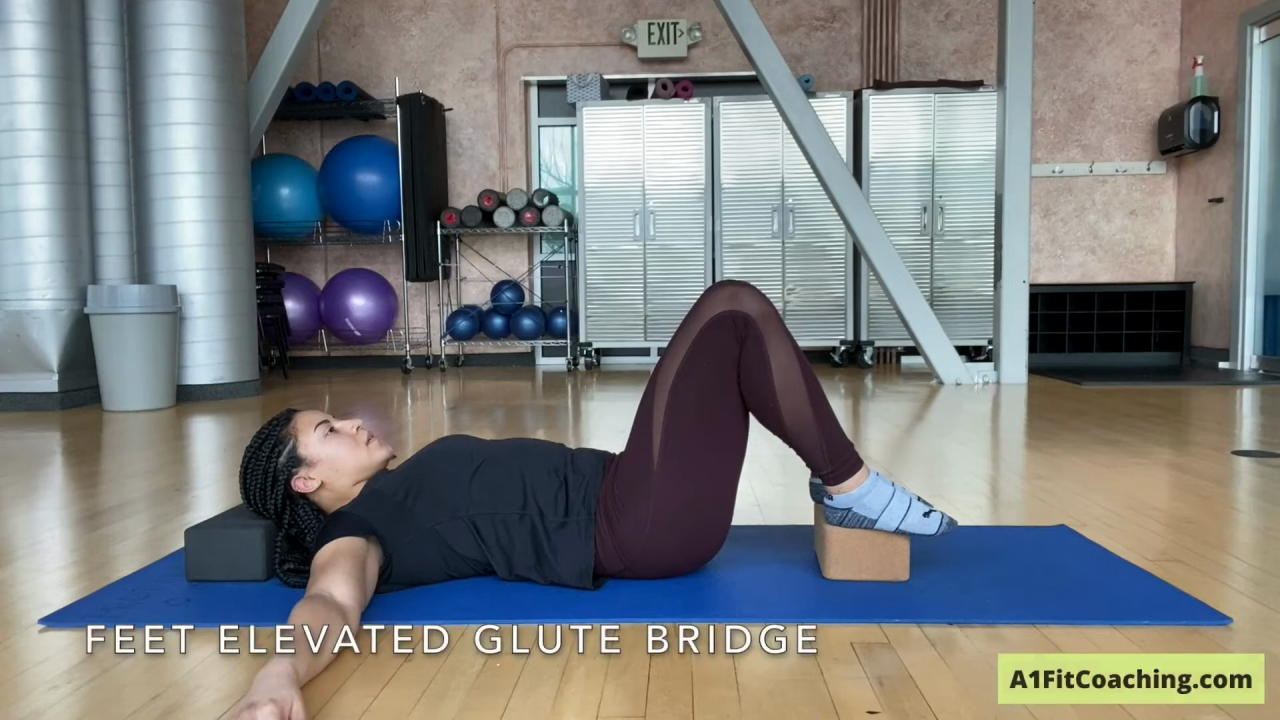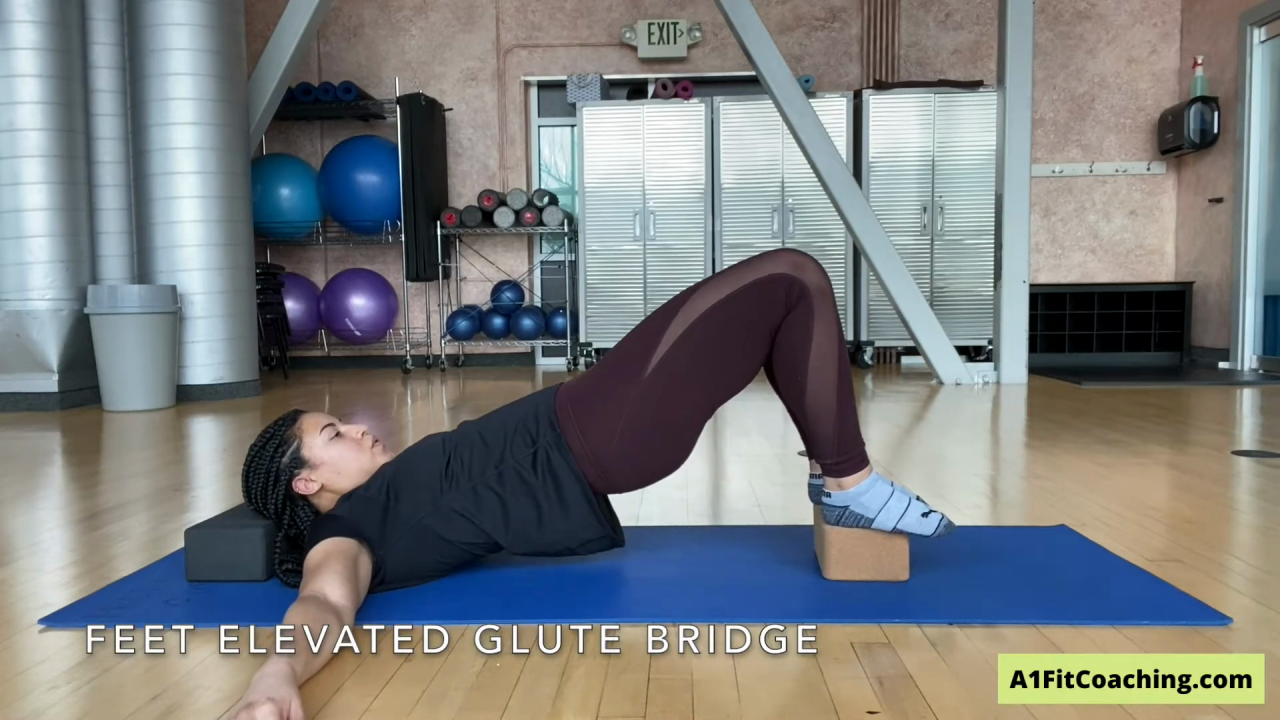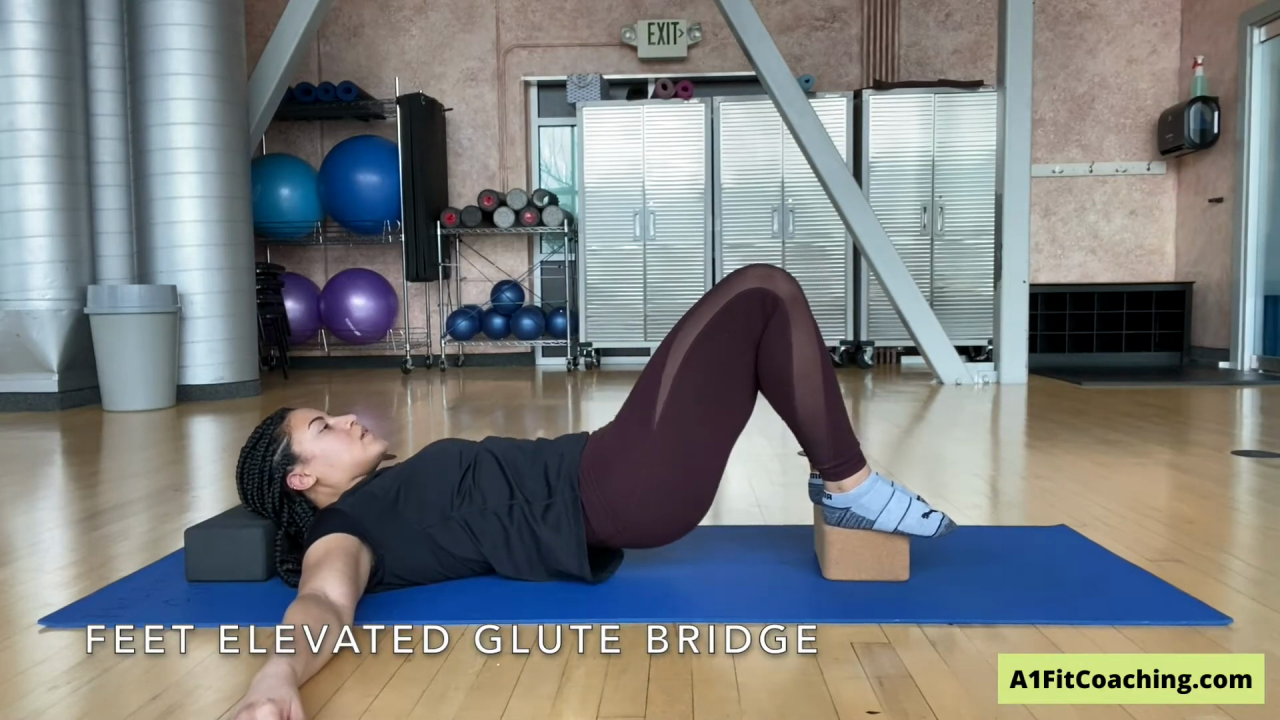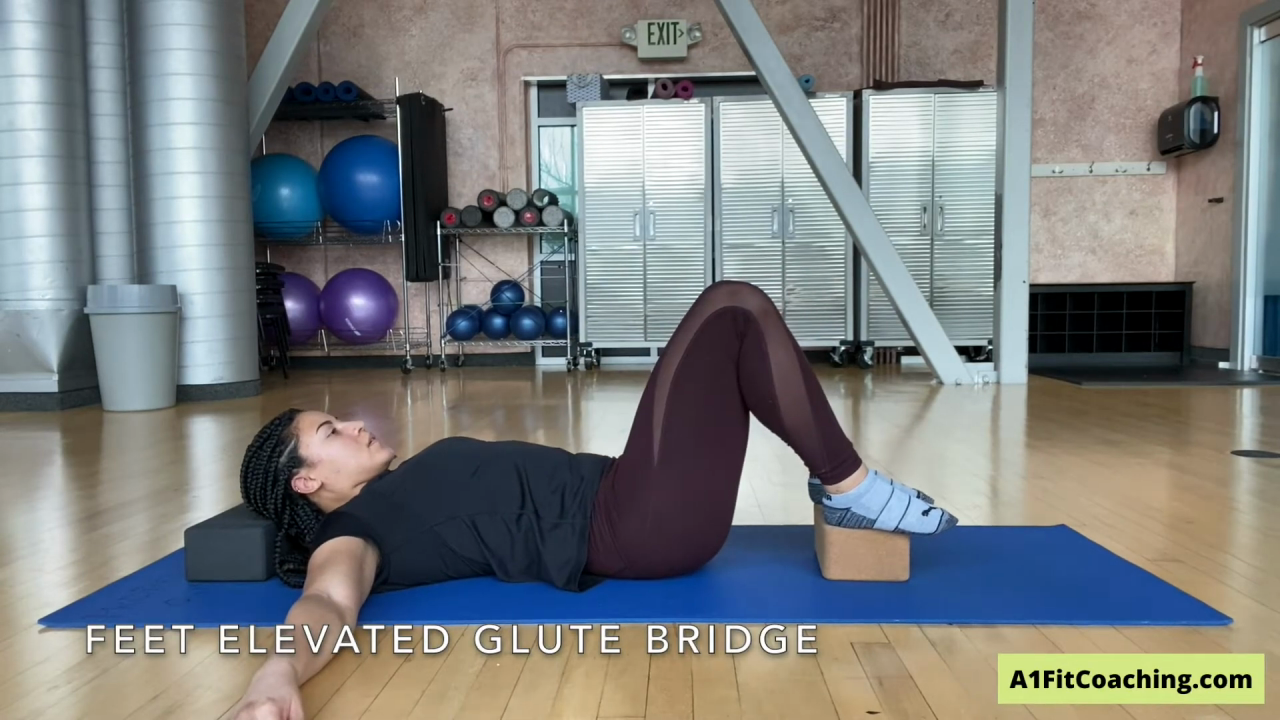
dt=1s
person 1, frame 1
left shoulder: (389, 500)
right shoulder: (352, 535)
right elbow: (331, 604)
left hip: (617, 494)
right hip: (648, 525)
left knee: (735, 317)
right knee: (734, 311)
left ankle: (849, 489)
right ankle: (852, 492)
person 1, frame 2
left shoulder: (374, 507)
right shoulder: (346, 537)
right elbow: (325, 603)
left hip: (590, 435)
right hip: (607, 431)
left knee: (787, 290)
right knee: (792, 280)
left ankle: (842, 481)
right ankle: (850, 486)
person 1, frame 3
left shoulder: (382, 497)
right shoulder: (344, 534)
right elbow: (324, 603)
left hip: (603, 481)
right hip: (630, 488)
left knee: (761, 301)
right knee: (763, 293)
left ankle: (845, 485)
right ankle: (851, 488)
person 1, frame 4
left shoulder: (390, 499)
right shoulder: (352, 535)
right elbow: (328, 603)
left hip: (613, 494)
right hip: (645, 524)
left knee: (736, 318)
right knee: (733, 311)
left ankle: (847, 490)
right ankle: (850, 490)
